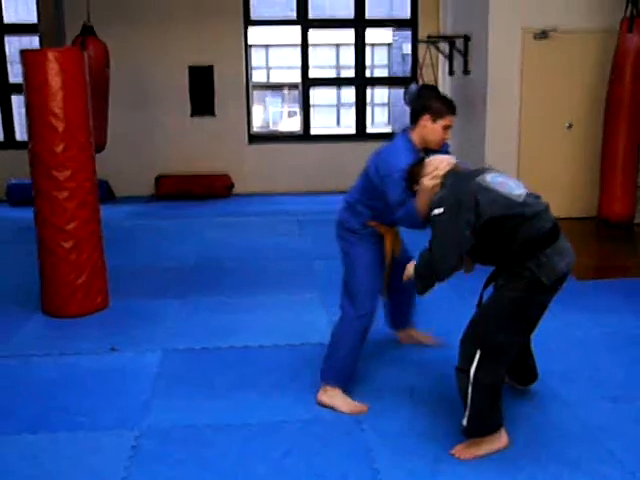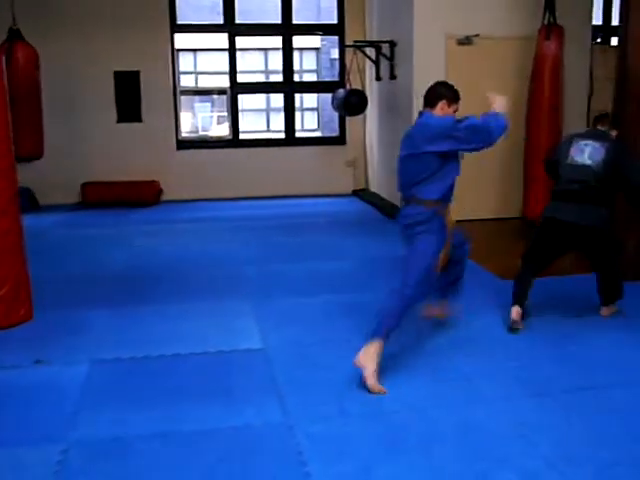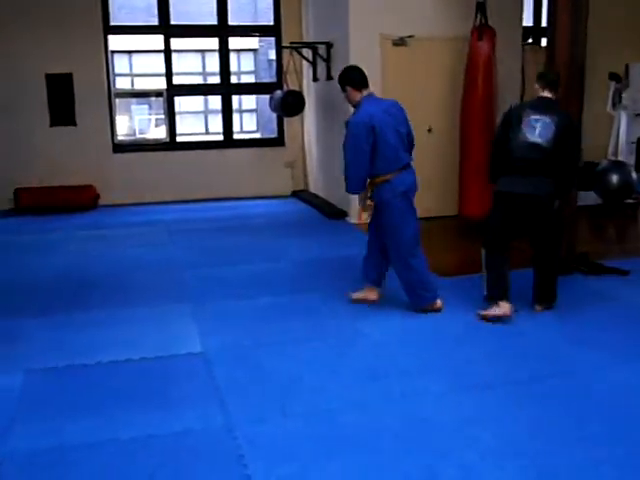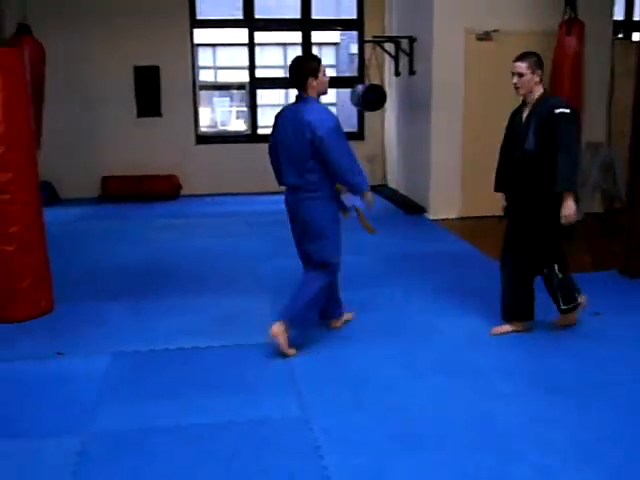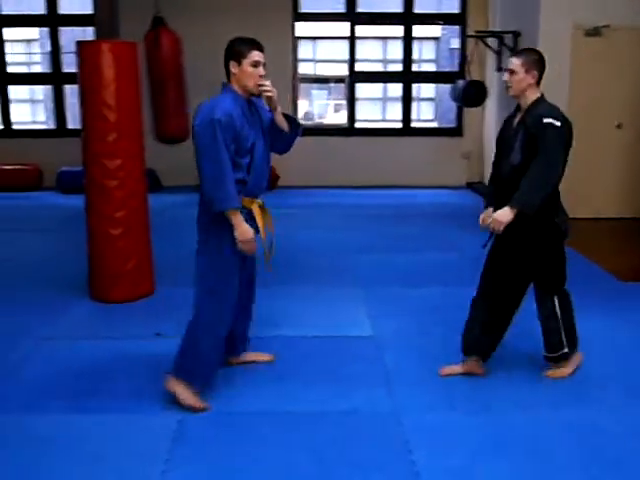
dt=1s
person 1, frame 1
left shoulder: (428, 148)
right shoulder: (395, 164)
right elbow: (411, 218)
left wrist: (448, 170)
right wrist: (427, 190)
left hip: (380, 228)
right hip: (360, 231)
left knee: (403, 273)
right knee: (360, 307)
left ankle: (403, 328)
right ankle: (330, 387)
person 1, frame 2
left shoulder: (419, 132)
right shoulder: (438, 128)
right elbow: (484, 131)
right wrist: (498, 111)
left hip: (423, 214)
right hip: (426, 217)
left knee: (458, 248)
right knee: (413, 283)
left ankle: (439, 301)
right ankle: (373, 349)
person 1, frame 3
left shoulder: (359, 120)
right shoulder: (394, 107)
left elbow: (356, 162)
right elbow: (409, 142)
left wrist: (360, 193)
left hip: (388, 187)
right hip: (406, 177)
left knee: (404, 244)
right knee: (377, 236)
left ankle: (427, 299)
right ankle: (372, 287)
person 1, frame 4
left shoulder: (283, 117)
right shoulder: (322, 119)
left elbow: (276, 157)
right elbow: (342, 162)
right wrist: (363, 190)
left hip: (294, 199)
right hip: (318, 201)
left knee: (317, 261)
right knee: (324, 266)
left ankle: (333, 313)
right ankle: (285, 325)
person 1, frame 5
left shoulder: (254, 106)
right shoulder: (217, 112)
left elbow: (282, 142)
right elbow: (217, 175)
left wrist: (275, 109)
right wrist: (238, 222)
left hip: (245, 211)
right hip: (226, 217)
left knee: (243, 286)
right knee: (218, 293)
left ankle: (235, 349)
right ankle: (184, 377)
person 2, frame 1
left shoulder: (450, 198)
right shoulder: (477, 177)
left elbow: (442, 259)
left wrist: (418, 272)
right wrist: (476, 252)
left hip: (535, 266)
right hip: (554, 250)
left knee: (483, 342)
right knee: (511, 320)
left ankle: (489, 433)
right ankle: (523, 375)
person 2, frame 2
left shoulder: (570, 141)
right shoulder: (615, 149)
left elbow: (551, 169)
right elbow: (630, 183)
left hip: (558, 212)
right hip: (593, 216)
left knee: (533, 260)
right knee: (607, 257)
left ankle: (517, 307)
right ankle: (608, 304)
person 2, frame 3
left shoulder: (516, 112)
right shoulder: (566, 122)
left elbow: (497, 150)
right elbow: (570, 164)
left wrist: (496, 181)
right wrist: (561, 195)
left hip: (509, 188)
right hip: (544, 191)
left knee: (496, 243)
right knee: (546, 248)
left ankle: (501, 302)
right ankle: (543, 300)
person 2, frame 4
left shoulder: (557, 111)
right shoulder: (517, 115)
left elbow: (568, 156)
left wrist: (568, 197)
right wrist: (503, 191)
left hip: (549, 201)
right hip: (521, 199)
left knee: (546, 259)
right knee: (513, 258)
left ankle: (571, 303)
right ankle: (518, 317)
person 2, frame 5
left shoulder: (549, 120)
right shoulder: (513, 119)
left elbow: (545, 172)
left wrist: (512, 210)
right wrist: (492, 203)
left hip: (541, 222)
right hip: (512, 219)
left knee: (549, 290)
right knee: (492, 287)
left ankle: (566, 354)
right ankle: (475, 358)
